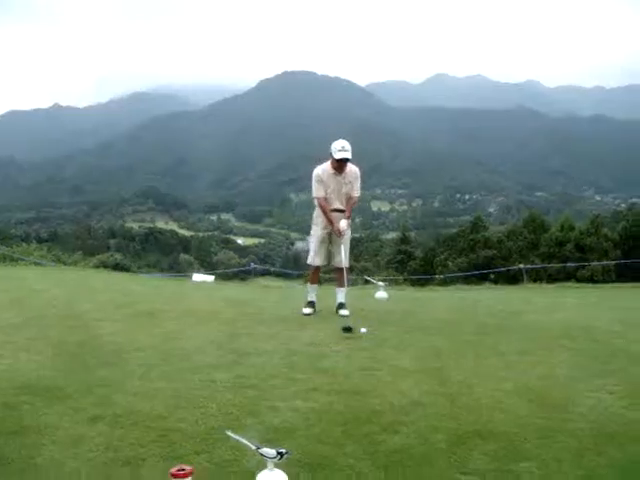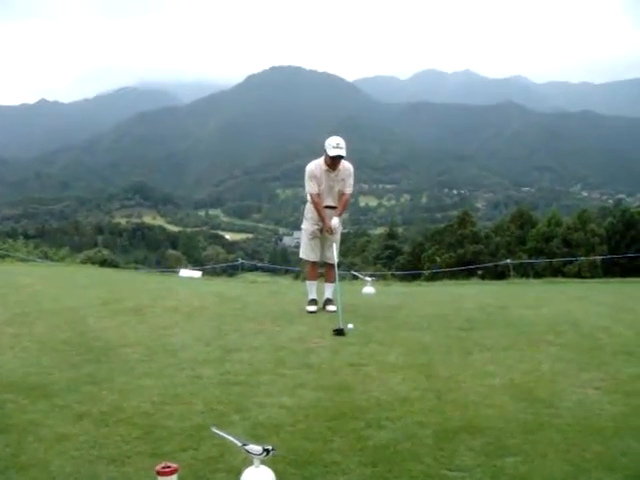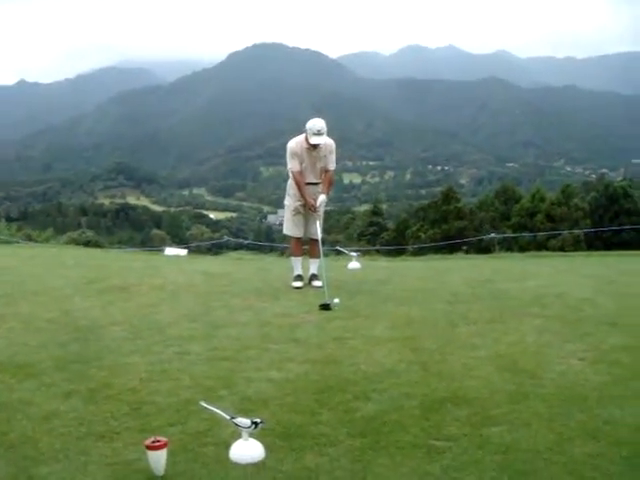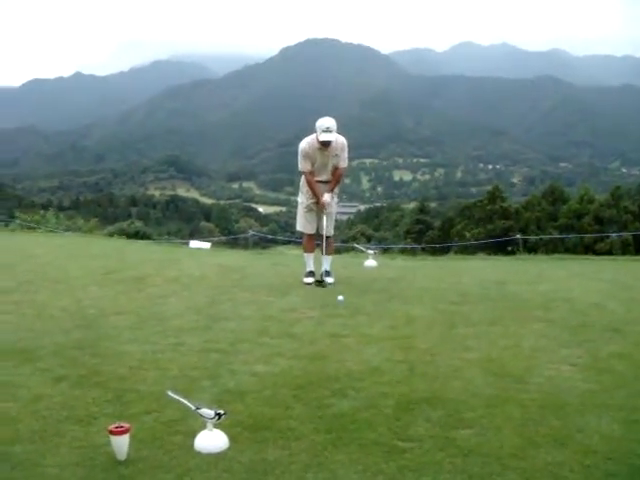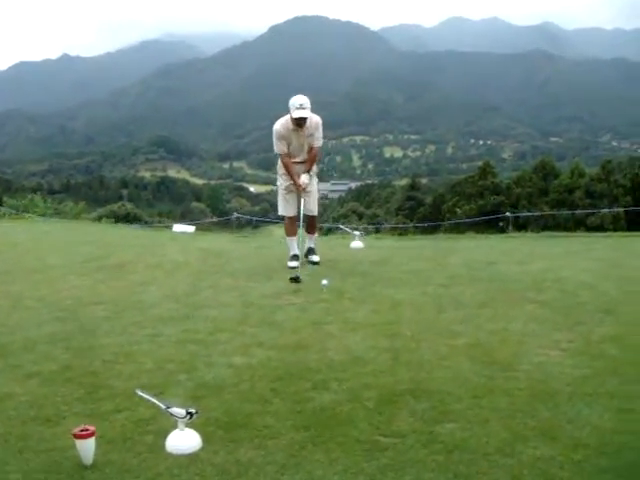
dt=1s
person 1, frame 1
left shoulder: (354, 172)
right shoulder: (319, 172)
left elbow: (354, 198)
right elbow: (321, 201)
left wrist: (345, 219)
right wrist: (333, 224)
left hip: (343, 218)
right hip: (323, 217)
left knee: (342, 264)
right knee: (315, 262)
left ankle: (341, 302)
right ankle: (311, 300)
person 1, frame 2
left shoulder: (348, 168)
right shoulder: (312, 168)
left elbow: (346, 195)
right elbow: (315, 197)
left wrist: (336, 217)
right wrist: (324, 221)
left hip: (335, 214)
right hip: (314, 213)
left knee: (331, 260)
right knee: (311, 258)
left ankle: (328, 297)
right ankle: (312, 297)
person 1, frame 3
left shoulder: (330, 144)
right shoulder: (293, 145)
left elbow: (329, 172)
right elbow: (297, 175)
left wrist: (324, 194)
right wrist: (306, 199)
left hip: (318, 190)
right hip: (297, 190)
left knee: (315, 235)
right knee: (295, 234)
left ankle: (314, 273)
right ankle: (297, 273)
person 1, frame 4
left shoulder: (341, 143)
right shoulder: (305, 145)
left elbow: (340, 170)
right elbow: (308, 174)
left wrist: (328, 193)
right wrist: (318, 197)
left hip: (330, 189)
right hip: (310, 189)
left knee: (328, 232)
right knee: (308, 231)
left ankle: (326, 269)
right ankle: (309, 269)
person 1, frame 5
left shoulder: (316, 121)
right shoulder: (279, 127)
left elbow: (314, 150)
right elbow: (284, 157)
left wrist: (305, 174)
right wrist: (295, 179)
left hip: (308, 169)
right hip: (287, 171)
left knee: (312, 212)
right knee: (290, 214)
left ankle: (310, 247)
right ankle: (294, 253)
